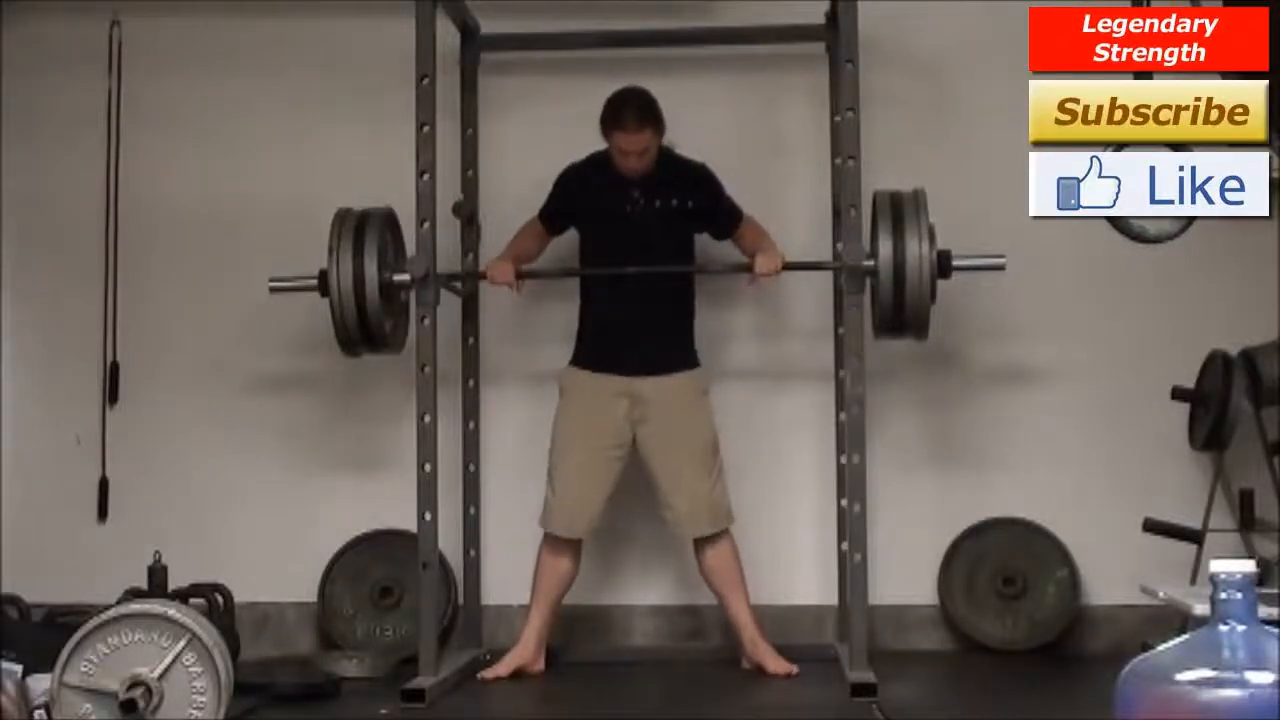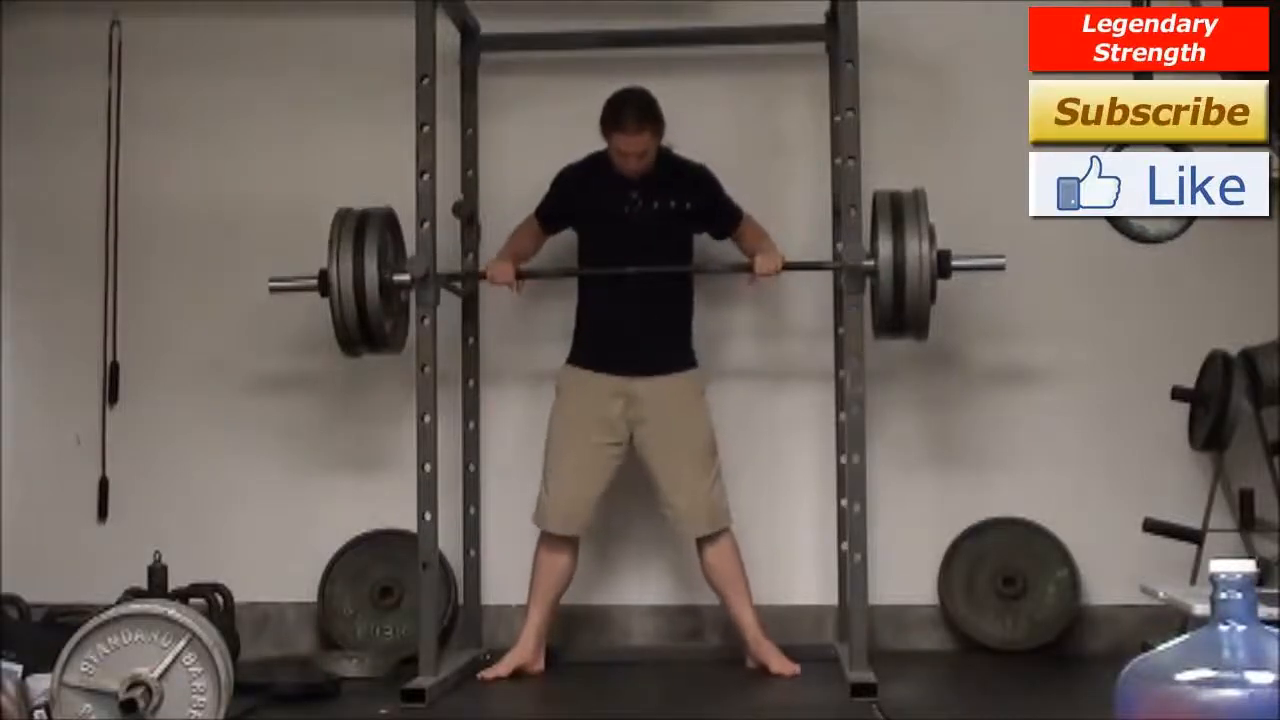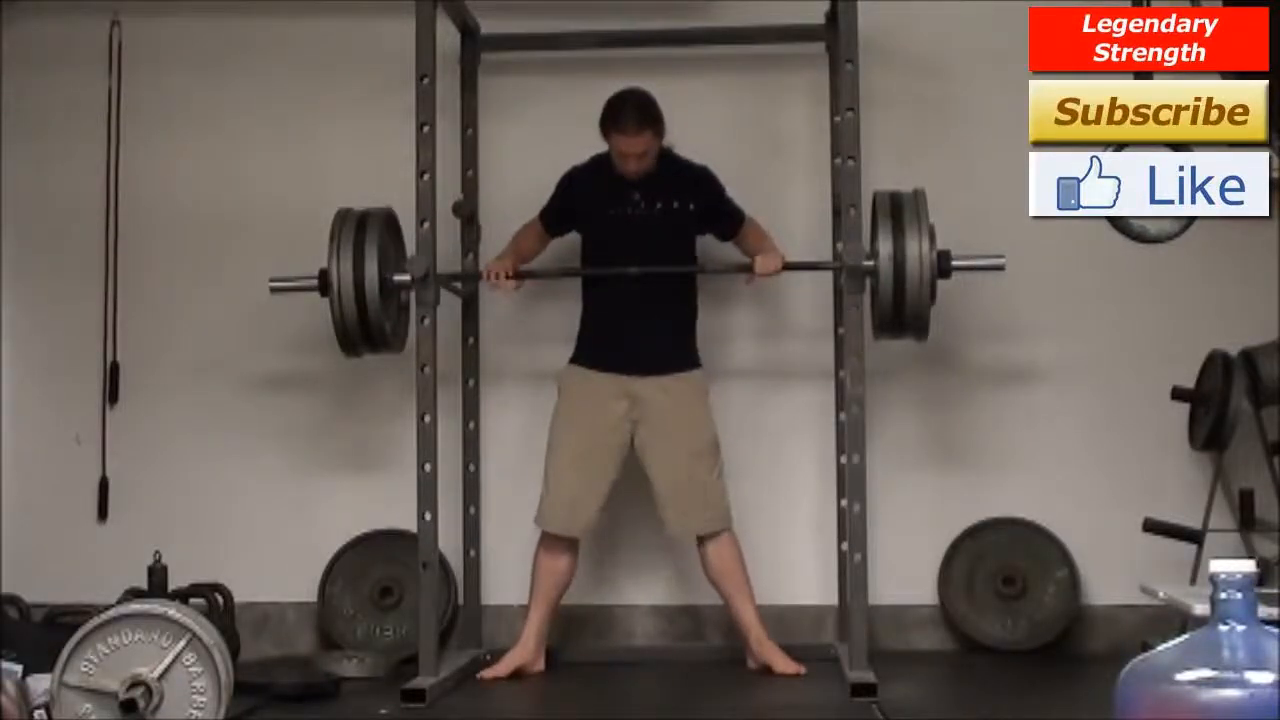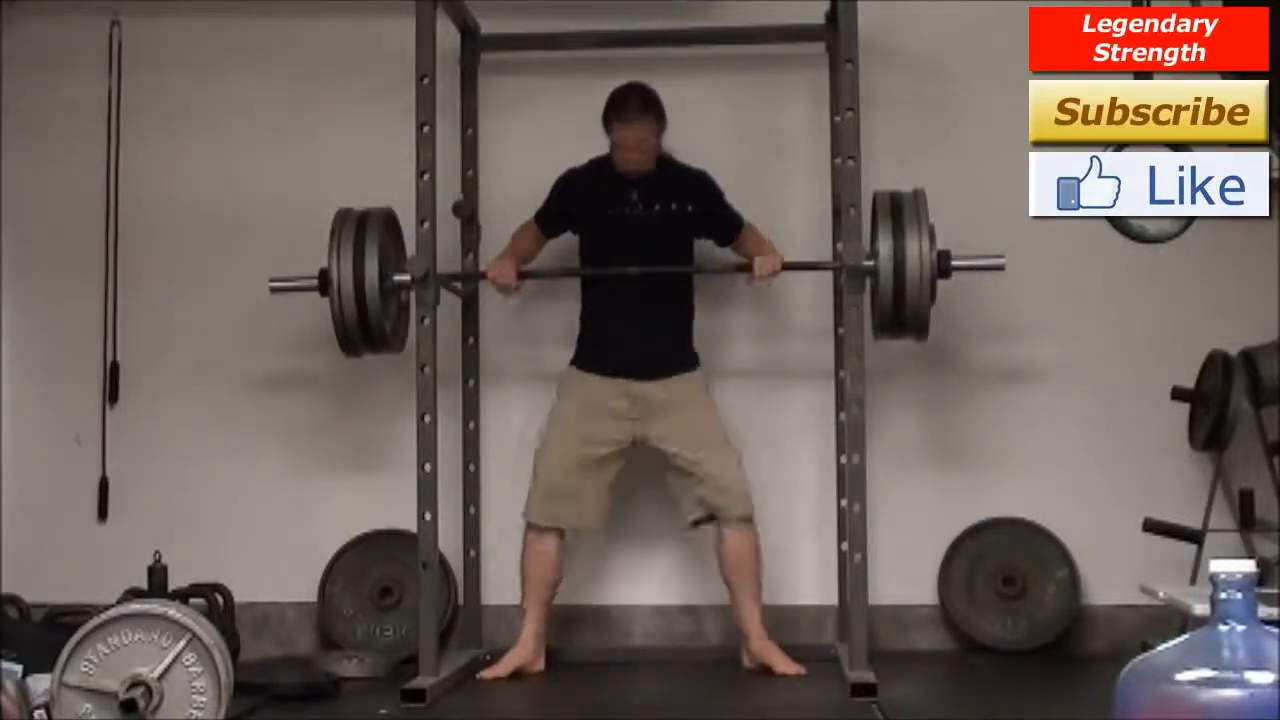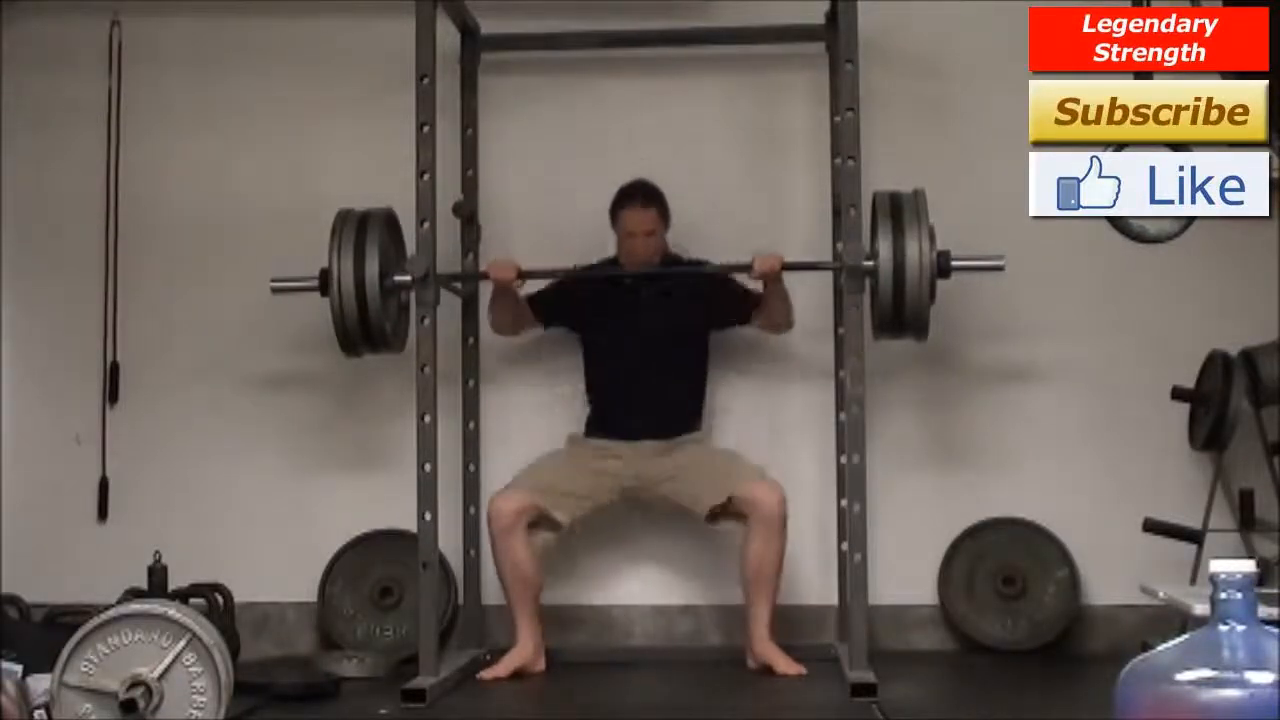
dt=0.4s
person 1, frame 1
left shoulder: (692, 180)
right shoulder: (579, 181)
left elbow: (738, 225)
right elbow: (543, 227)
left wrist: (766, 251)
right wrist: (507, 259)
left hip: (674, 374)
right hip: (593, 374)
left knee: (705, 516)
right knee: (566, 518)
left ankle: (752, 642)
right ankle: (531, 647)
person 1, frame 2
left shoulder: (691, 180)
right shoulder: (578, 181)
left elbow: (737, 224)
right elbow: (539, 225)
left wrist: (765, 251)
right wrist: (507, 258)
left hip: (671, 375)
right hip: (590, 374)
left knee: (705, 515)
right knee: (561, 516)
left ankle: (756, 641)
right ankle: (530, 645)
person 1, frame 3
left shoulder: (693, 182)
right shoulder: (581, 184)
left elbow: (739, 227)
right elbow: (542, 228)
left wrist: (766, 252)
right wrist: (506, 259)
left hip: (674, 375)
right hip: (593, 373)
left knee: (706, 516)
right knee: (563, 516)
left ankle: (758, 642)
right ankle: (530, 645)
person 1, frame 4
left shoulder: (692, 186)
right shoulder: (579, 185)
left elbow: (739, 234)
right elbow: (538, 229)
left wrist: (765, 254)
right wrist: (508, 260)
left hip: (675, 378)
right hip: (593, 378)
left knee: (730, 503)
right knee: (549, 509)
left ankle: (755, 640)
right ankle: (530, 644)
person 1, frame 5
left shoulder: (700, 282)
right shoulder: (586, 286)
left elbow: (777, 322)
right elbow: (510, 323)
left wrist: (771, 283)
right wrist: (504, 290)
left hip: (681, 446)
right hip: (601, 447)
left knee: (768, 503)
right knee: (505, 511)
left ankle: (759, 641)
right ankle: (528, 644)
